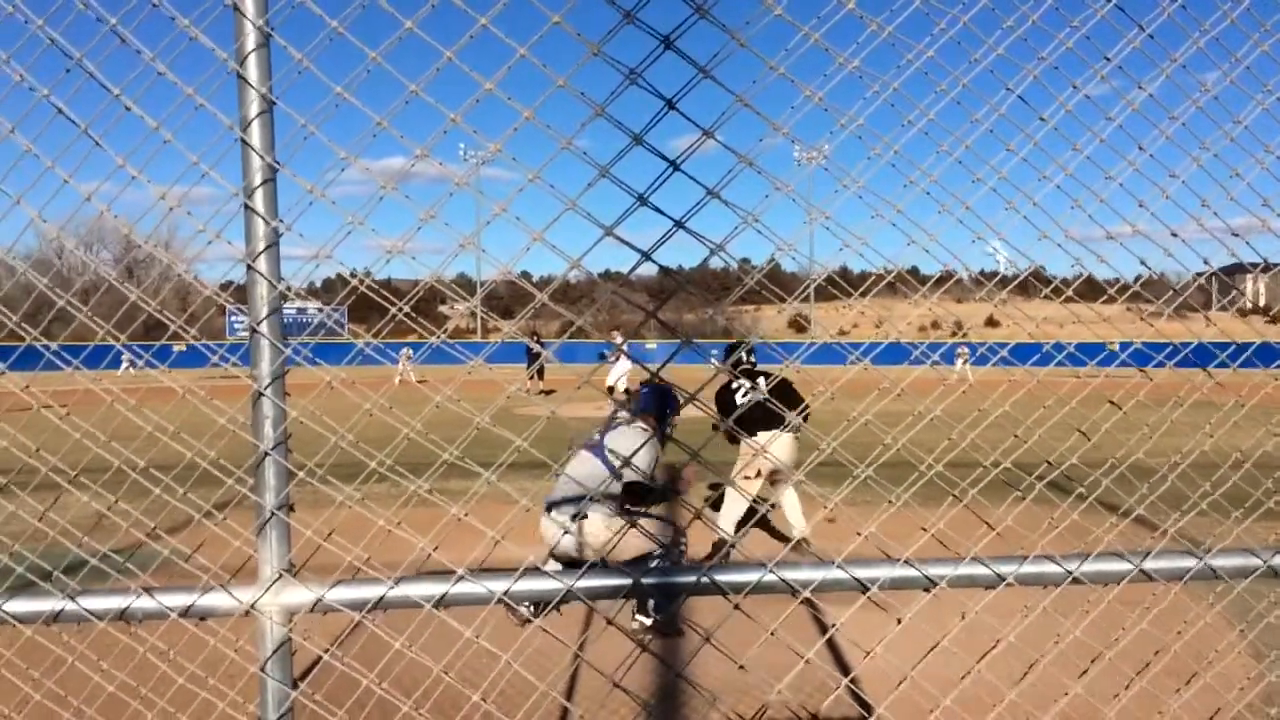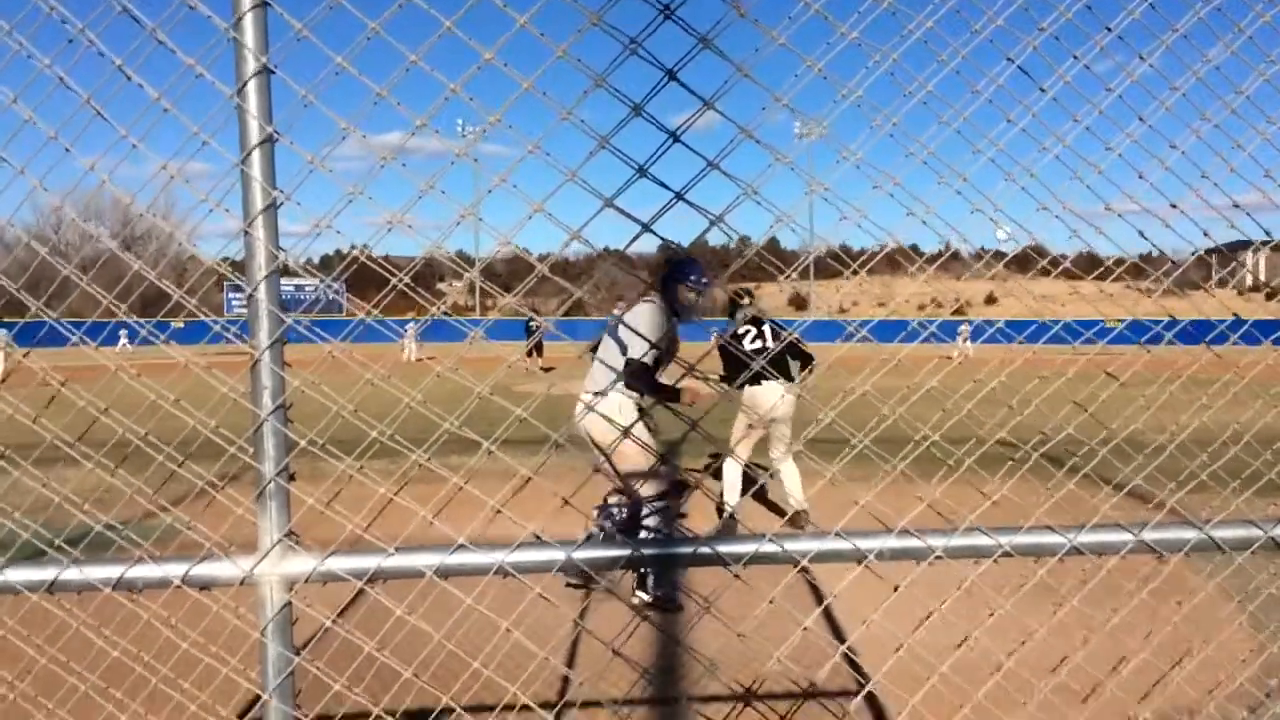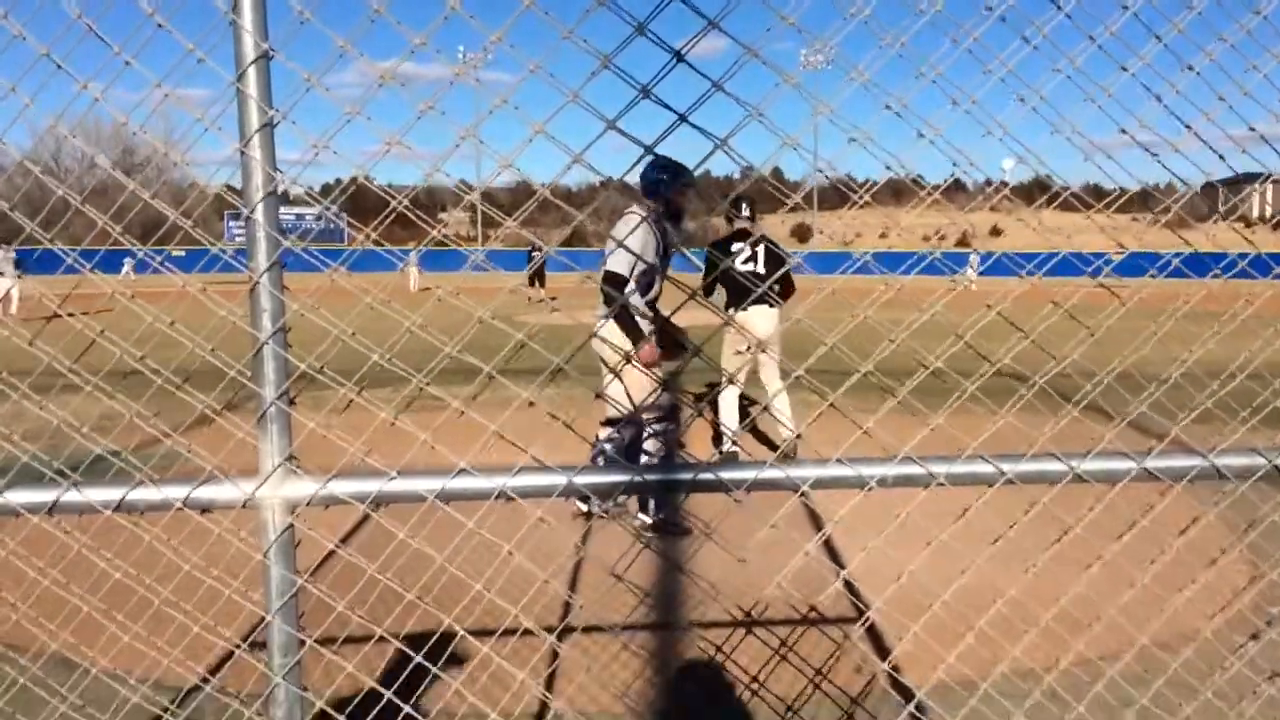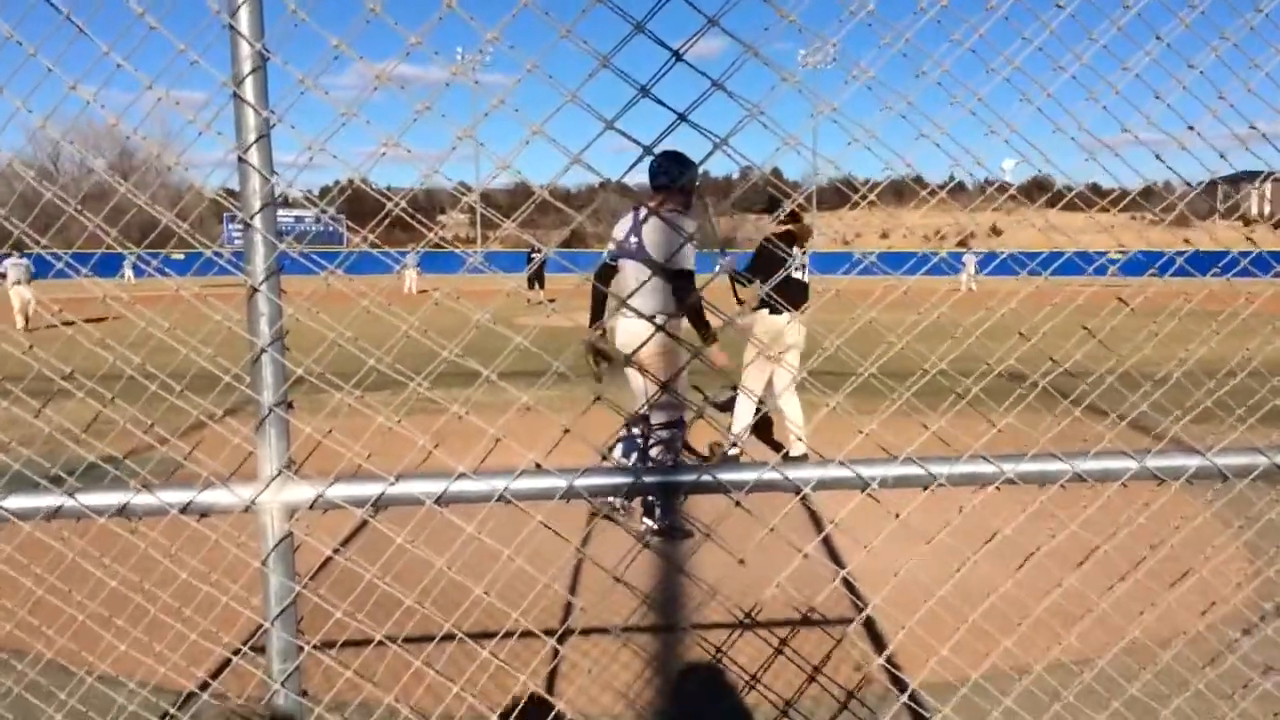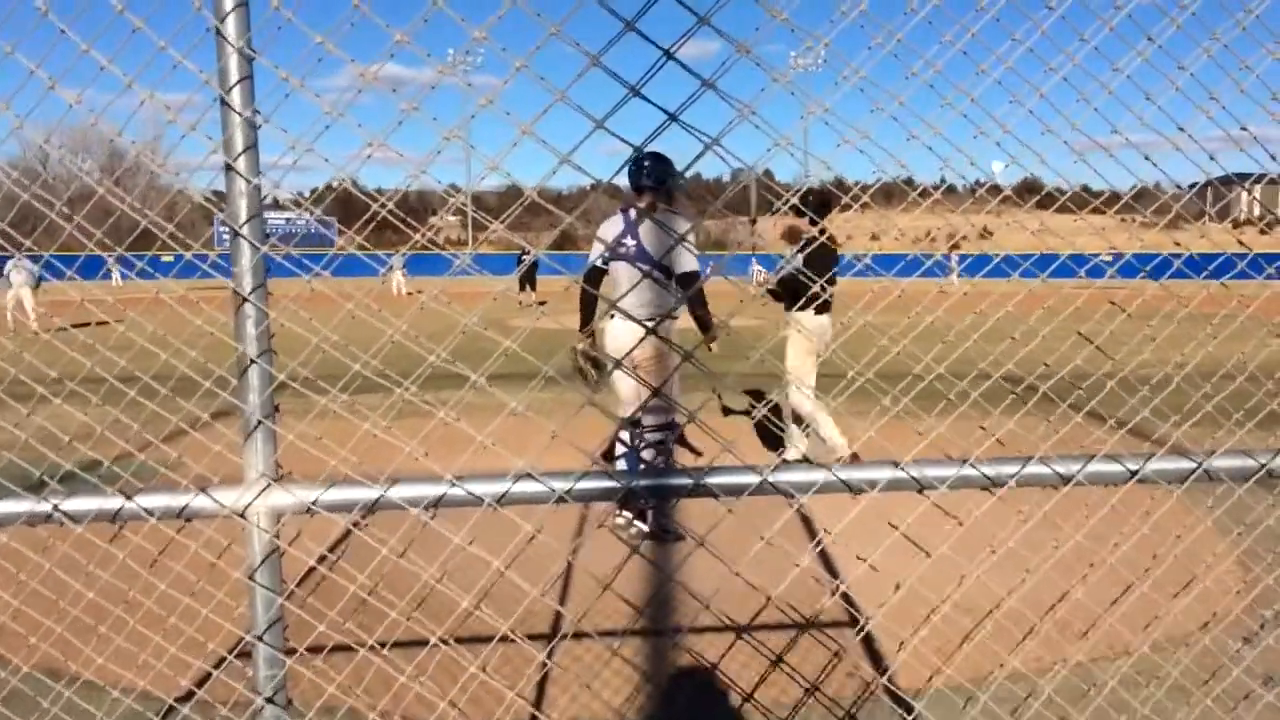
dt=0.5s
person 1, frame 1
left shoulder: (612, 430)
right shoulder: (645, 437)
right elbow: (633, 494)
right wrist: (674, 486)
left hip: (555, 526)
right hip: (585, 524)
right knee: (670, 535)
left ankle: (531, 602)
right ankle: (652, 616)
person 1, frame 2
left shoulder: (645, 311)
right shoulder: (653, 314)
left elbow: (613, 362)
right elbow: (634, 375)
right wrist: (677, 395)
left hip: (598, 407)
right hip: (613, 409)
left knee: (628, 490)
right knee: (658, 494)
left ankle: (586, 565)
right ankle: (651, 588)
person 1, frame 3
left shoulder: (654, 226)
right shoulder: (637, 226)
right elbow: (611, 289)
left wrist: (661, 325)
right wrist: (640, 341)
left hip: (621, 333)
right hip: (625, 334)
left knee: (620, 416)
right knee: (660, 415)
left ankle: (594, 496)
right ankle: (653, 509)
person 1, frame 4
left shoulder: (629, 221)
right shoulder: (679, 224)
left elbow: (601, 278)
right elbow: (684, 289)
left wrist: (595, 326)
right wrist: (709, 342)
left hip: (626, 328)
right hip: (659, 332)
left knee: (644, 414)
right knee: (666, 423)
right ankle: (657, 513)
person 1, frame 5
left shoulder: (612, 225)
right shoulder: (674, 224)
left elbow: (589, 283)
right elbow: (689, 287)
left wrist: (585, 332)
right wrist: (708, 331)
left hip: (617, 331)
right hip: (653, 335)
left knee: (630, 421)
right knee: (659, 426)
left ankle: (627, 507)
right ankle: (649, 516)
person 2, frame 1
left shoulder: (724, 392)
right shoulder: (773, 379)
left elbow: (731, 433)
right elbow: (802, 410)
left hip: (755, 445)
right hip: (785, 444)
left knee: (733, 502)
right knee: (783, 485)
left ankle: (724, 542)
right ankle: (800, 538)
person 2, frame 2
left shoulder: (728, 337)
right shoulder: (776, 328)
left elbow: (735, 381)
right elbow: (807, 360)
left wrist: (725, 377)
right wrist: (794, 385)
left hip: (756, 395)
right hip: (785, 395)
left knee: (735, 458)
right knee: (782, 456)
left ankle: (730, 515)
right ankle: (800, 510)
person 2, frame 3
left shoulder: (719, 247)
right shoulder: (771, 246)
left elbow: (707, 290)
right elbow: (788, 288)
left wrist: (721, 276)
left hip: (741, 318)
right hip: (770, 317)
left knee: (730, 385)
right knee: (773, 381)
left ankle: (730, 447)
right ankle: (789, 437)
person 2, frame 4
left shoulder: (773, 242)
right shoulder: (801, 247)
left elbow: (749, 275)
left wrist: (731, 271)
right wrist: (754, 302)
left hip: (772, 320)
right hip: (795, 322)
left knee: (750, 389)
right knee: (786, 388)
left ankle: (732, 450)
right ankle: (798, 450)
person 2, frame 5
left shoulder: (819, 244)
right shoulder: (808, 243)
left elbow: (807, 284)
left wrist: (774, 281)
right wrist: (771, 288)
left hip: (807, 323)
right hip: (808, 322)
left knee: (800, 396)
right knee: (800, 393)
left ankle: (843, 452)
right ankle: (793, 455)
